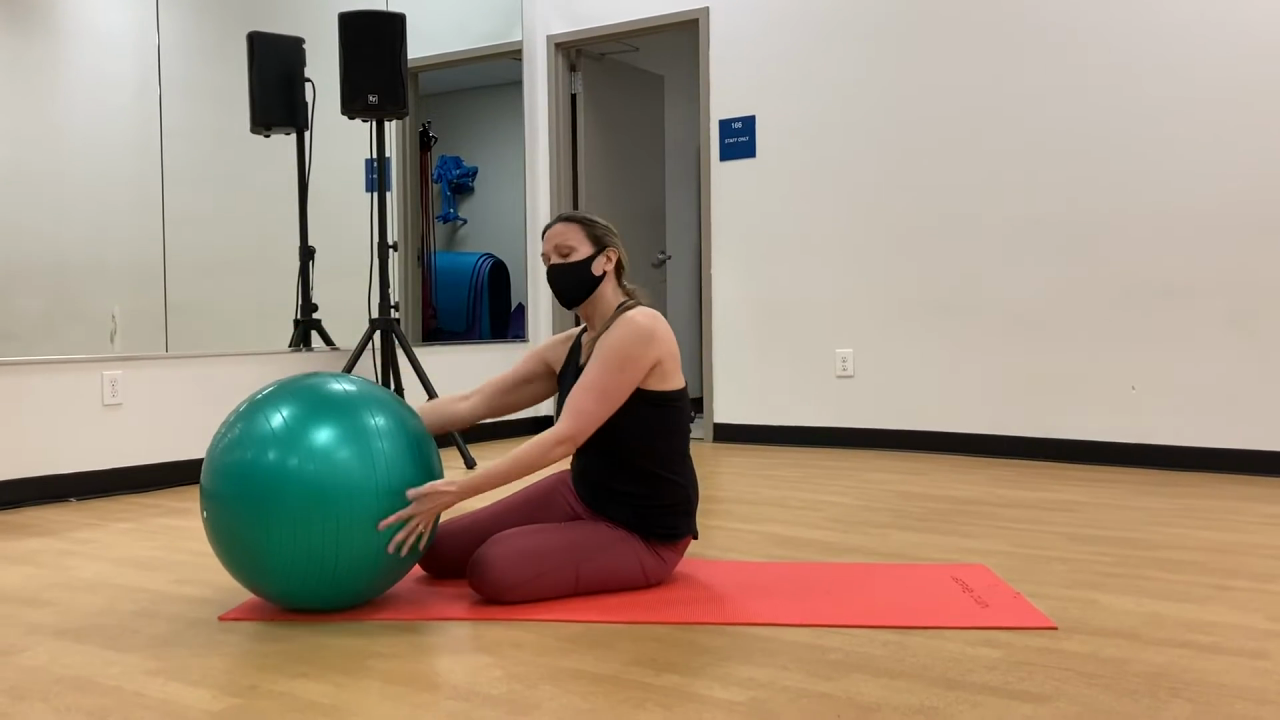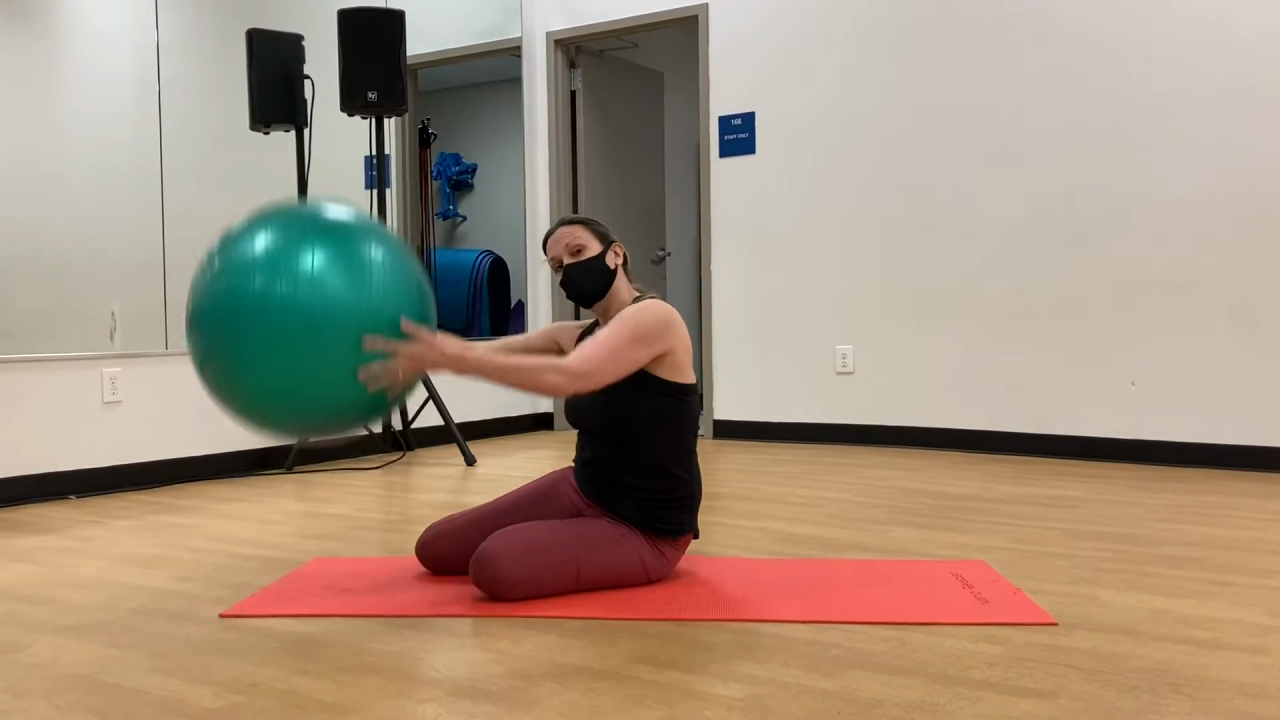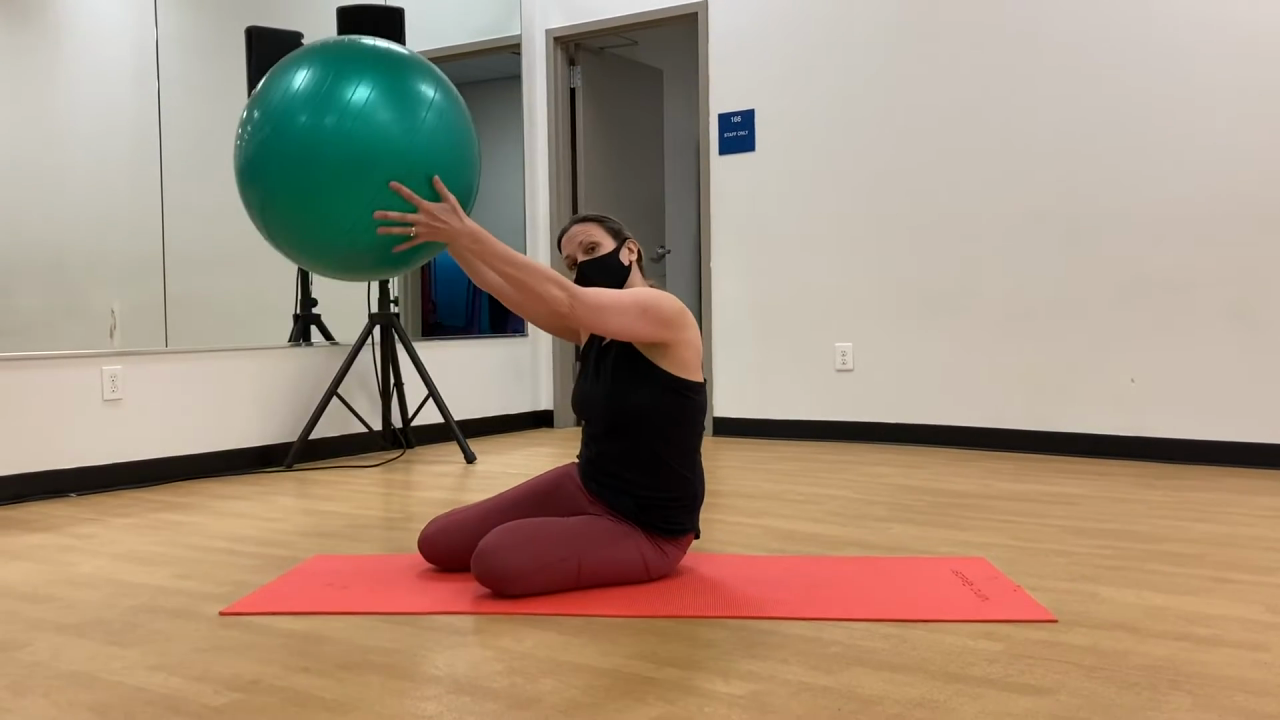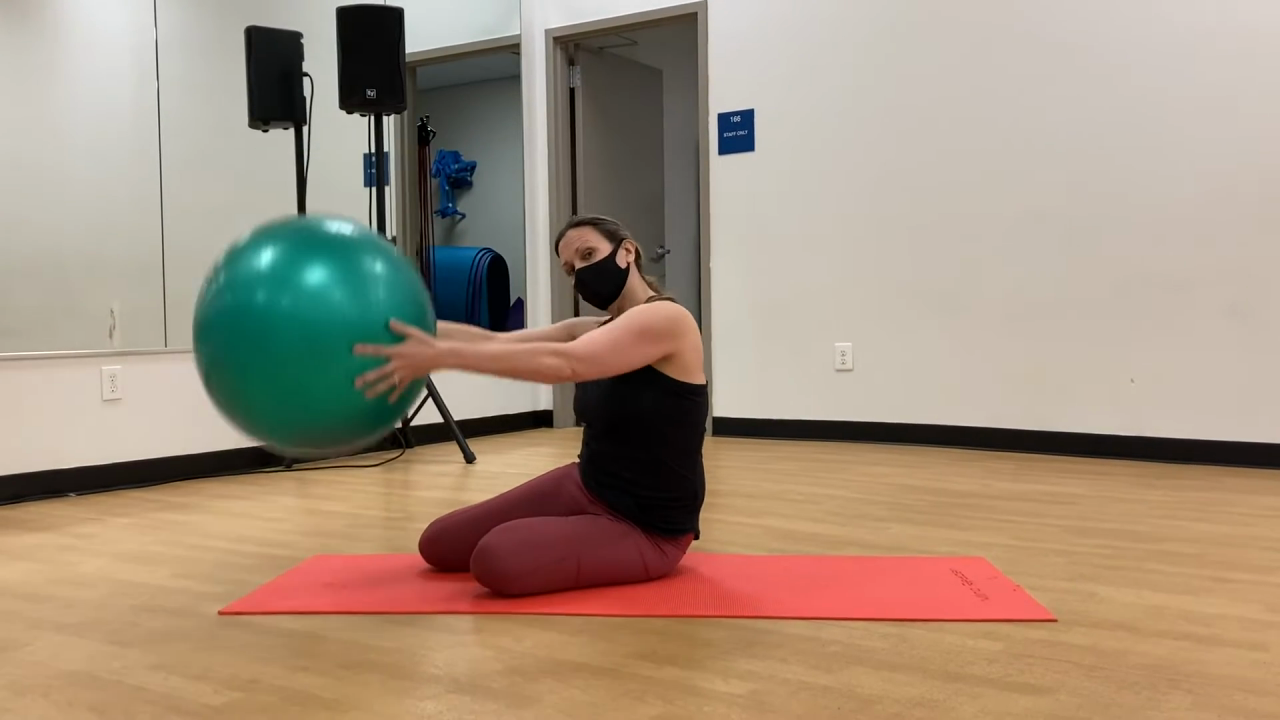
dt=0.4s
person 1, frame 1
left shoulder: (637, 329)
right shoulder: (565, 349)
left elbow: (564, 438)
right elbow: (472, 405)
left wrist: (457, 490)
left hip: (642, 534)
left knee: (493, 570)
right knee: (437, 552)
left ankle: (631, 566)
person 1, frame 2
left shoulder: (653, 317)
right shoulder: (576, 337)
left elbow: (568, 375)
right elbow: (486, 353)
left wrist: (451, 358)
left hip: (645, 530)
left knee: (496, 566)
right knee: (436, 550)
right ankle: (579, 542)
person 1, frame 3
left shoulder: (666, 313)
right shoulder: (590, 327)
left elbow: (566, 300)
right elbow: (499, 284)
left wrist: (466, 234)
right wrist: (448, 231)
left hip: (647, 527)
right hip: (586, 488)
left knee: (497, 561)
right knee: (438, 543)
right ankle: (579, 539)
person 1, frame 4
left shoulder: (667, 320)
right shoulder: (596, 333)
left elbow: (564, 363)
right elbow: (500, 342)
left wrist: (440, 355)
right wrist: (420, 330)
left hip: (647, 529)
left knee: (496, 561)
right knee: (439, 546)
right ankle: (581, 539)
